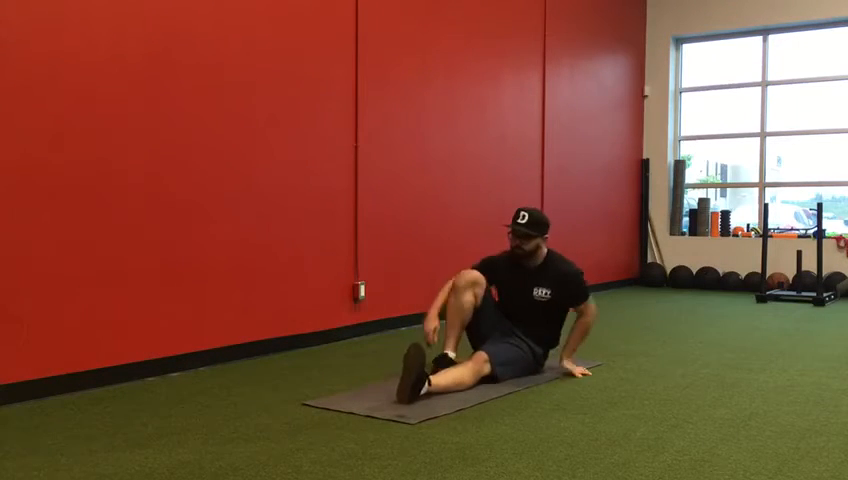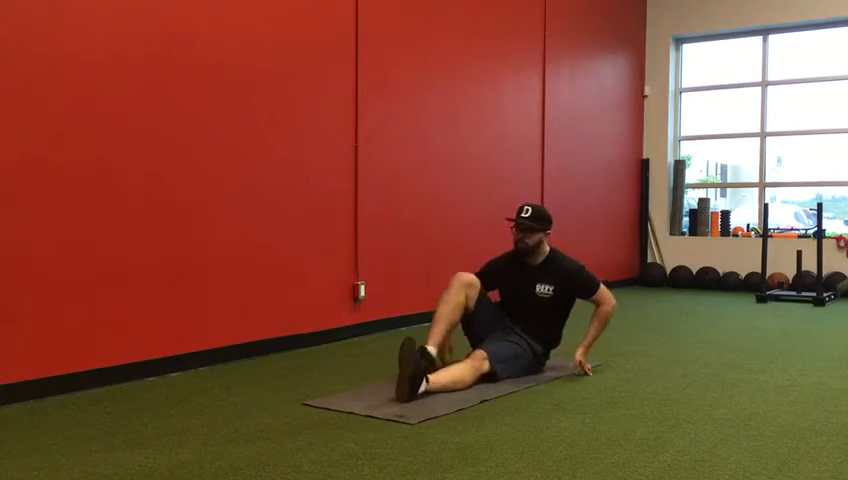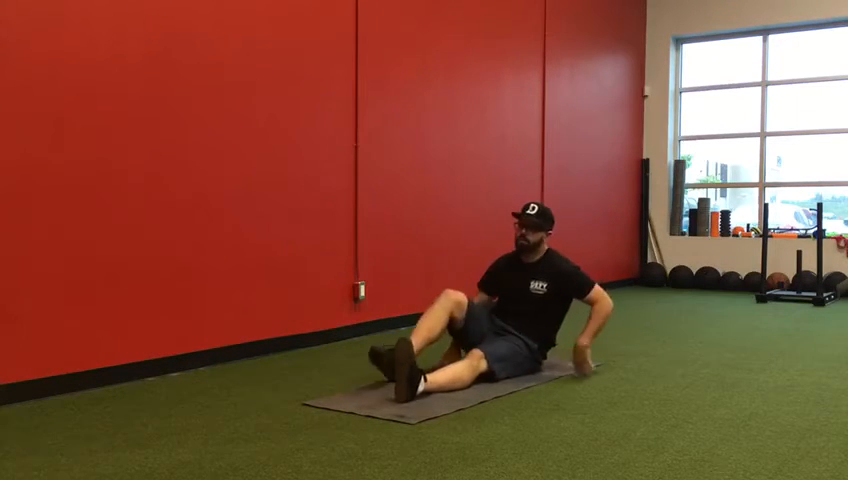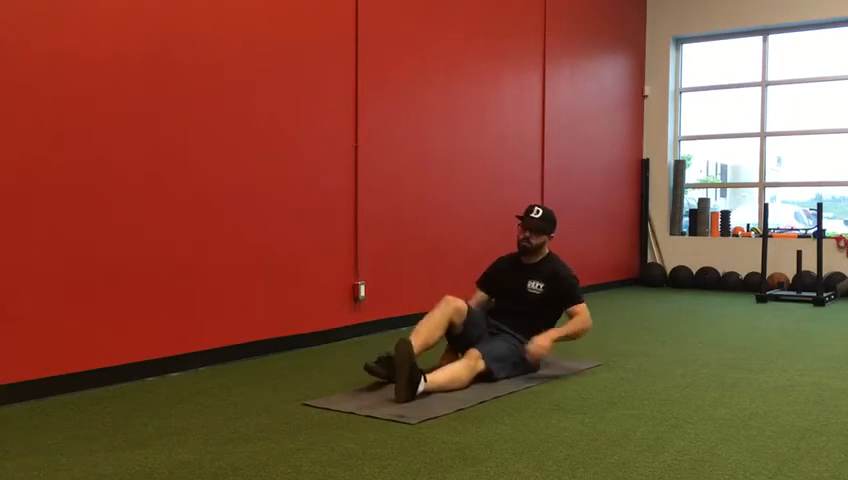
dt=0.2s
person 1, frame 1
left shoulder: (564, 273)
right shoulder: (500, 263)
left elbow: (588, 313)
right elbow: (456, 283)
left wrist: (567, 358)
right wrist: (433, 314)
left hip: (529, 345)
left knee: (481, 362)
right knee: (470, 278)
left ankle: (424, 384)
right ankle: (448, 357)
person 1, frame 2
left shoulder: (567, 271)
right shoulder: (503, 264)
left elbow: (607, 303)
right elbow: (460, 292)
left wrist: (582, 349)
right wrist: (442, 332)
left hip: (529, 345)
right hip: (496, 325)
left knee: (480, 359)
right knee: (464, 280)
left ankle: (422, 382)
right ankle: (429, 354)
person 1, frame 3
left shoulder: (561, 271)
right shoulder: (504, 264)
left elbow: (604, 304)
right elbow: (480, 302)
left wrist: (583, 345)
right wrist: (456, 342)
left hip: (524, 345)
right hip: (491, 326)
left knee: (477, 359)
right knee: (452, 298)
left ankle: (418, 384)
right ankle: (402, 358)
person 1, frame 4
left shoulder: (558, 274)
right shoulder: (504, 264)
left elbow: (584, 321)
right elbow: (476, 302)
left wrist: (549, 336)
right wrist: (453, 336)
left hip: (519, 344)
left knee: (474, 359)
right knee: (451, 304)
left ankle: (418, 383)
right ankle: (396, 361)
